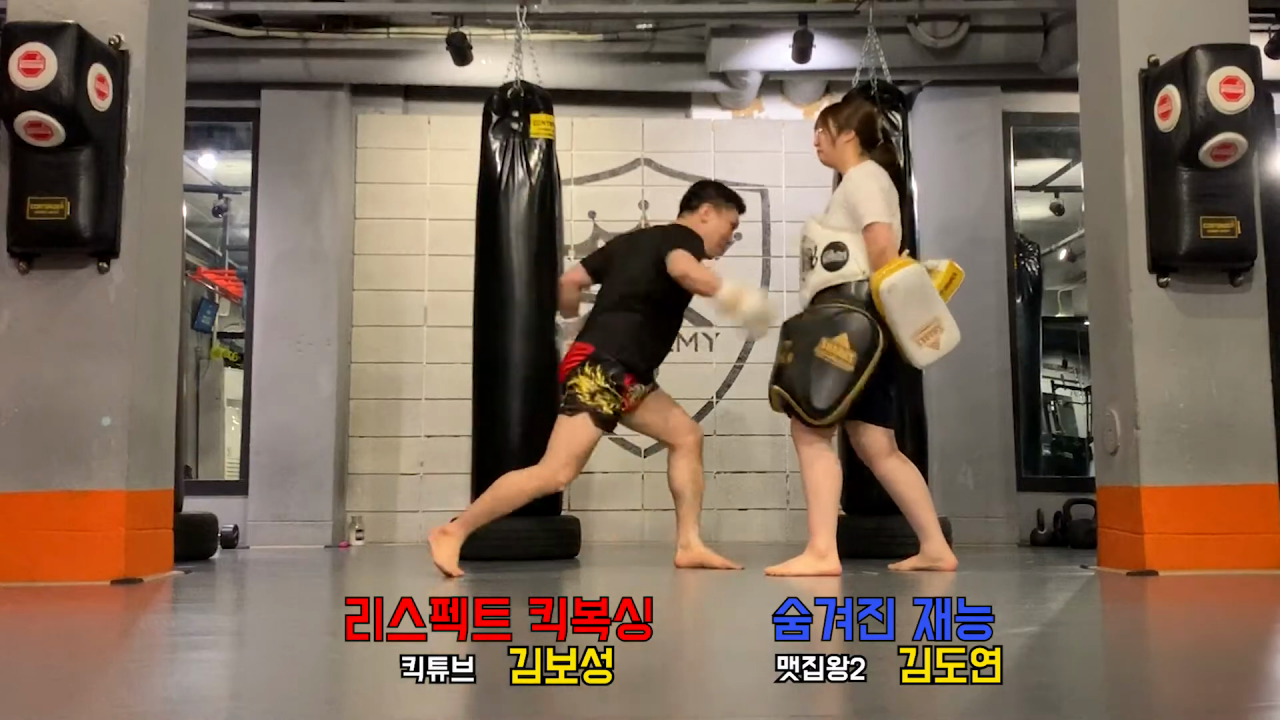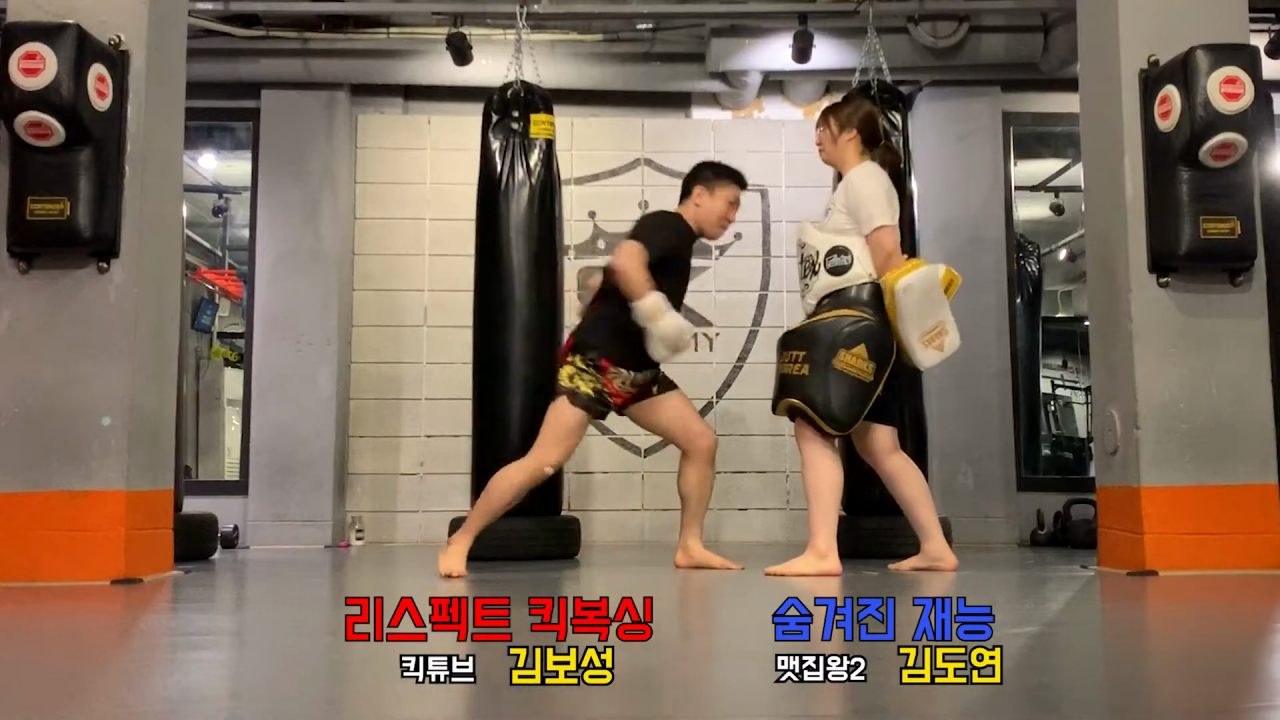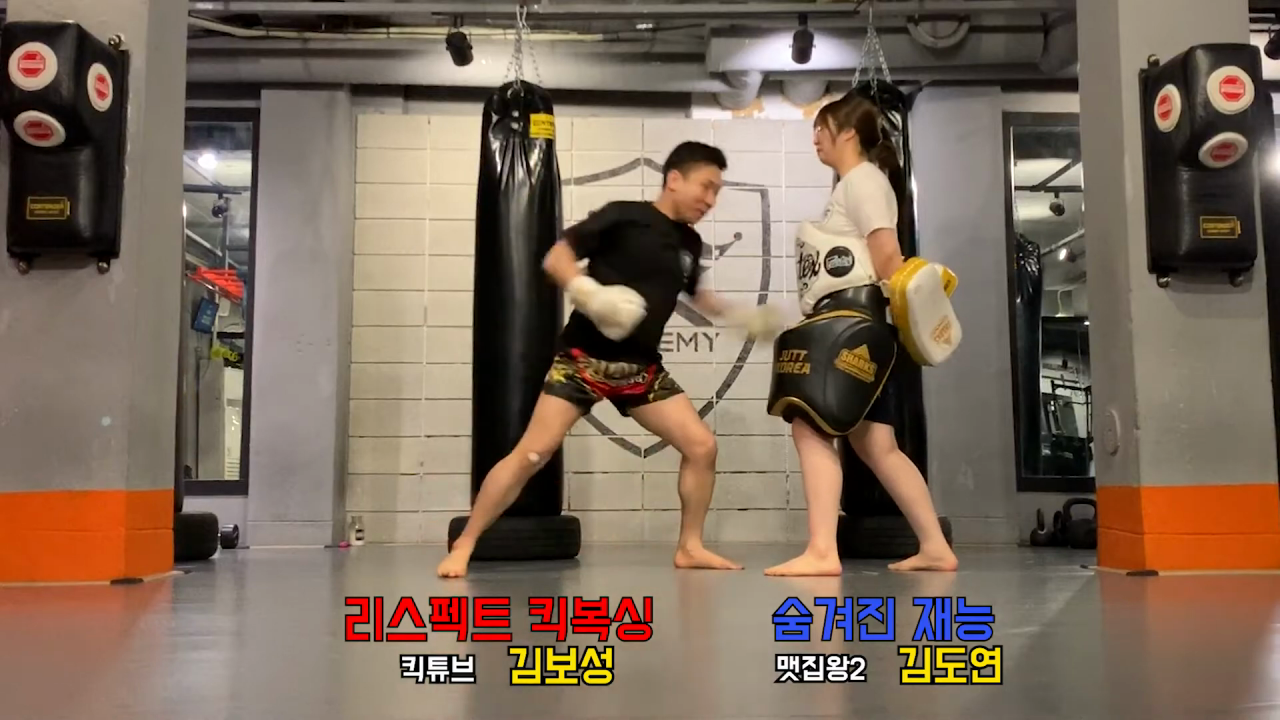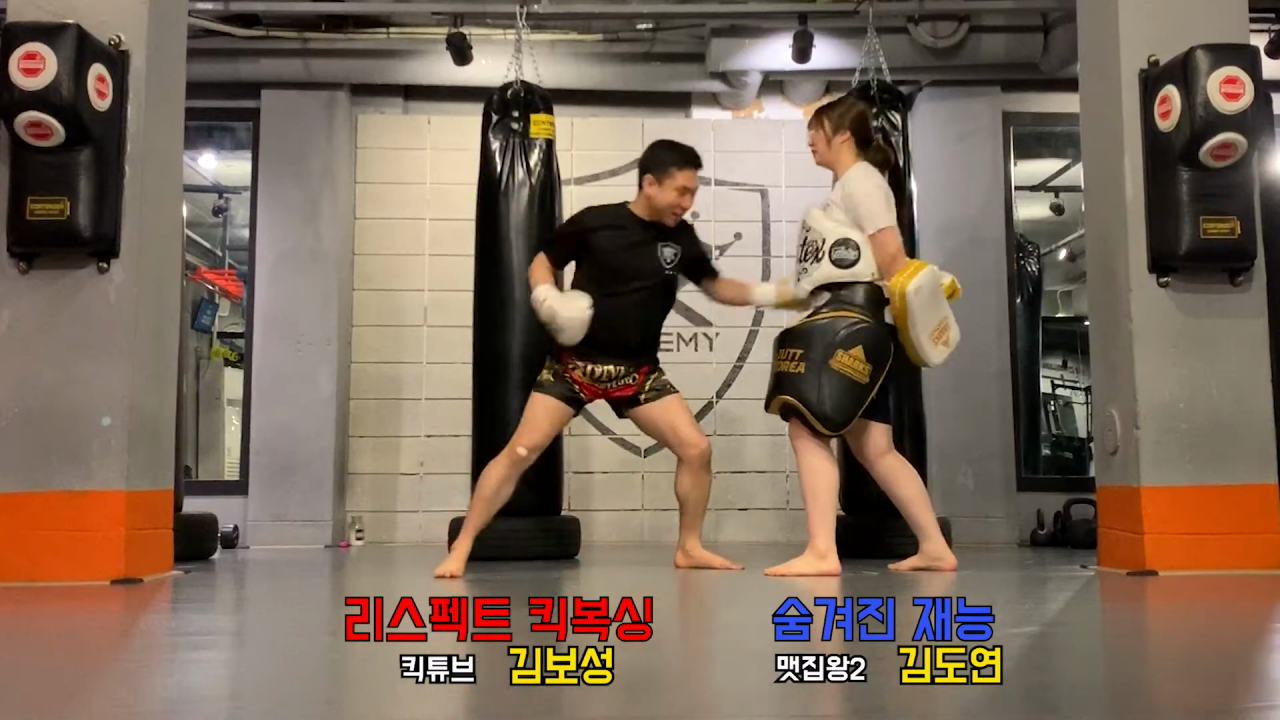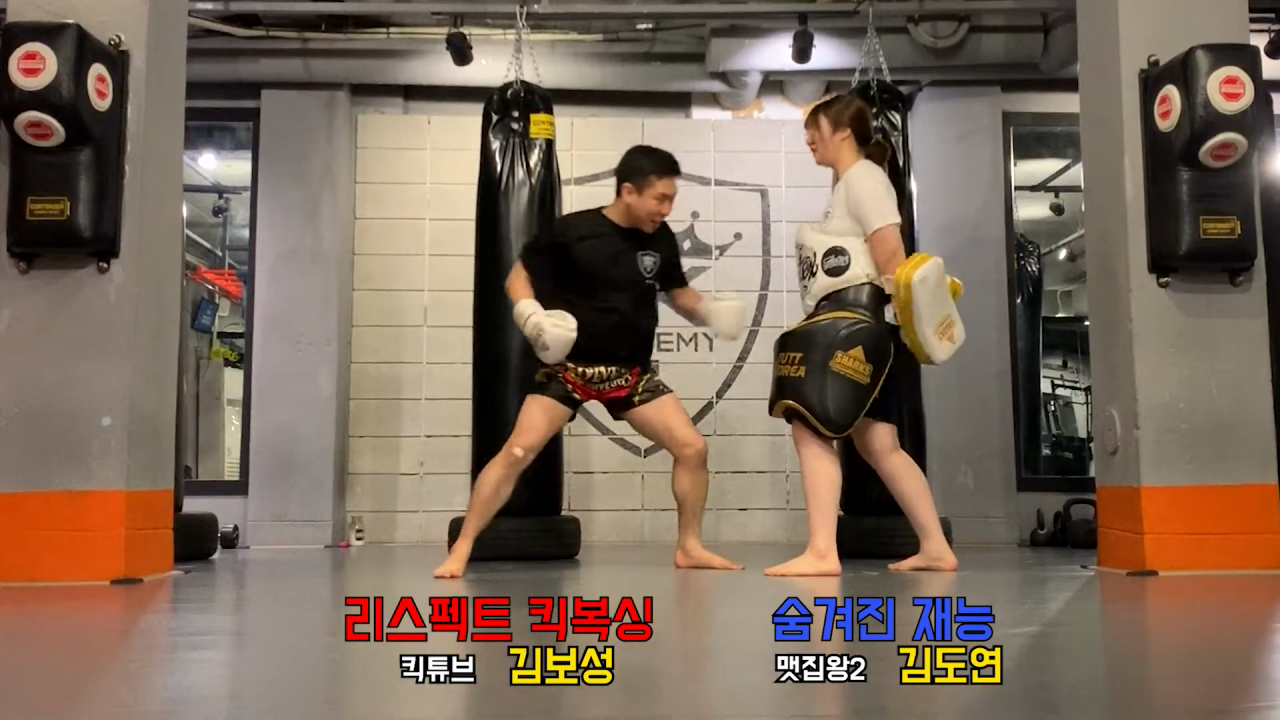
dt=0.1s
person 1, frame 1
left shoulder: (862, 178)
right shoulder: (863, 182)
left elbow: (882, 247)
right elbow: (877, 252)
left wrist: (888, 313)
left hip: (852, 321)
right hip: (846, 324)
left knee: (810, 426)
right knee: (876, 447)
left ankle: (822, 551)
right ankle: (935, 547)
person 1, frame 2
left shoulder: (863, 178)
right shoulder: (862, 182)
left elbow: (887, 251)
right elbow: (882, 255)
left knee: (812, 428)
right knee: (879, 446)
left ankle: (822, 551)
right ankle: (936, 548)
person 1, frame 3
left shoulder: (861, 180)
right shoulder: (855, 184)
left elbow: (887, 253)
right elbow: (878, 256)
left hip: (852, 321)
left knee: (810, 427)
right knee: (877, 446)
left ankle: (822, 552)
right ankle: (935, 548)
person 1, frame 4
left shoulder: (859, 180)
right shoulder: (853, 185)
left elbow: (891, 252)
left hip: (849, 321)
right hip: (840, 324)
left knee: (806, 427)
right knee: (873, 447)
left ankle: (821, 552)
right ankle: (935, 547)
person 1, frame 5
left shoulder: (859, 178)
right shoulder: (855, 181)
left elbow: (890, 250)
left hip: (854, 322)
right hip: (851, 325)
left knee: (811, 428)
right knee: (878, 443)
left ankle: (821, 552)
right ankle: (936, 548)
person 2, frame 1
left shoulder: (631, 241)
right shoulder: (680, 238)
left elbow: (571, 280)
right elbow: (683, 269)
left wrist: (572, 315)
right wrist: (735, 297)
left hip: (626, 378)
right hip: (602, 370)
left knee: (688, 437)
right knee: (554, 476)
left ankle: (691, 546)
right ankle: (453, 533)
person 2, frame 2
left shoulder: (672, 239)
right shoulder: (668, 228)
right elbow: (623, 261)
right wrist: (657, 312)
left hip: (637, 371)
right hip: (594, 363)
left knee: (703, 443)
right knee: (544, 461)
left ankle: (690, 546)
right ankle: (461, 541)
person 2, frame 3
left shoulder: (687, 240)
right shoulder: (624, 216)
left elbow: (695, 295)
right elbow: (555, 258)
left wrist: (739, 314)
right wrist: (593, 294)
left hip: (642, 367)
right hip: (584, 358)
left knee: (702, 447)
right knee: (532, 453)
left ankle: (689, 547)
right ankle: (463, 546)
person 2, frame 4
left shoulder: (681, 235)
right shoulder: (593, 222)
left elbow: (717, 286)
right elbow: (541, 263)
left wrist: (769, 292)
right wrist: (548, 300)
left hip: (638, 370)
right hip: (575, 361)
left knee: (697, 449)
right knee: (522, 449)
left ankle: (690, 548)
right ankle: (461, 547)
person 2, frame 5
left shoulder: (661, 239)
right shoulder: (573, 230)
left elbow: (679, 293)
right elbow: (519, 274)
left wrist: (711, 310)
right wrist: (531, 316)
left hip: (630, 370)
right hip: (566, 366)
left knee: (692, 447)
right knee: (517, 452)
left ankle: (689, 548)
right ankle: (460, 551)
